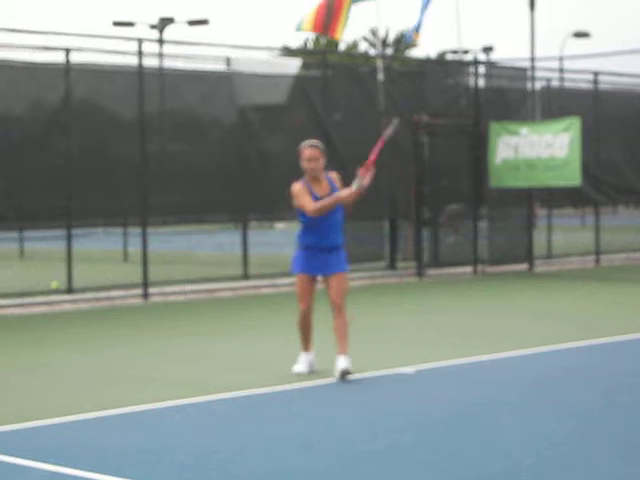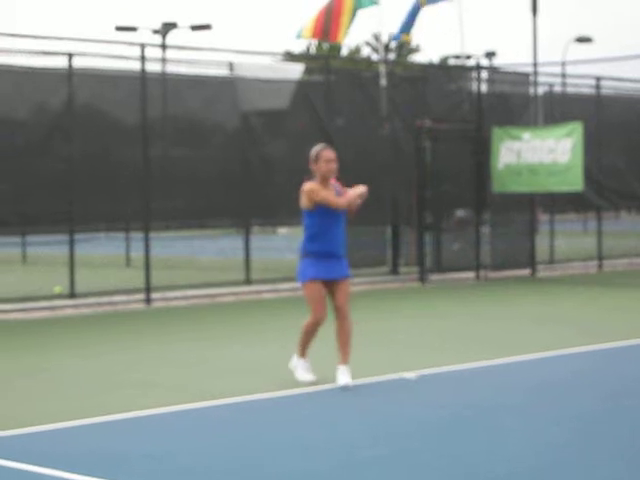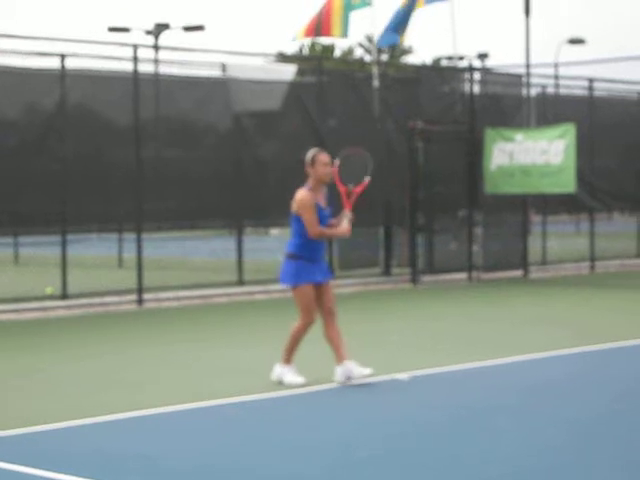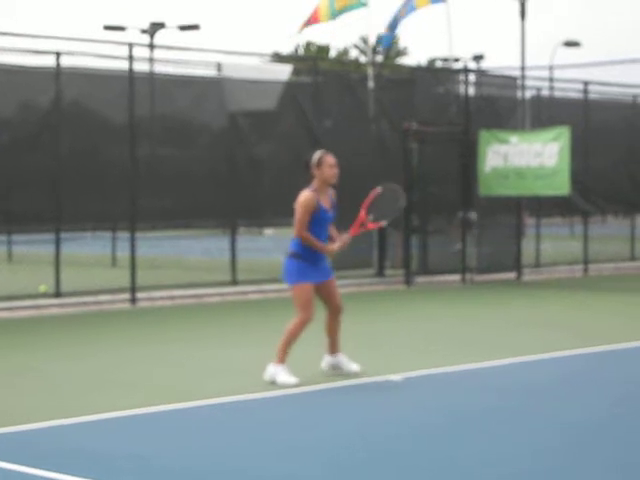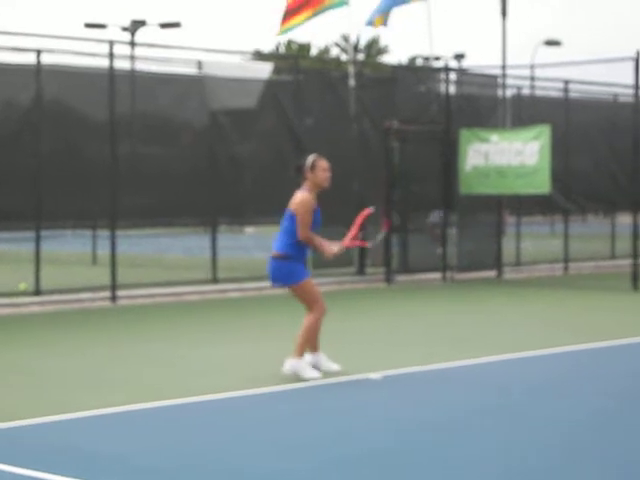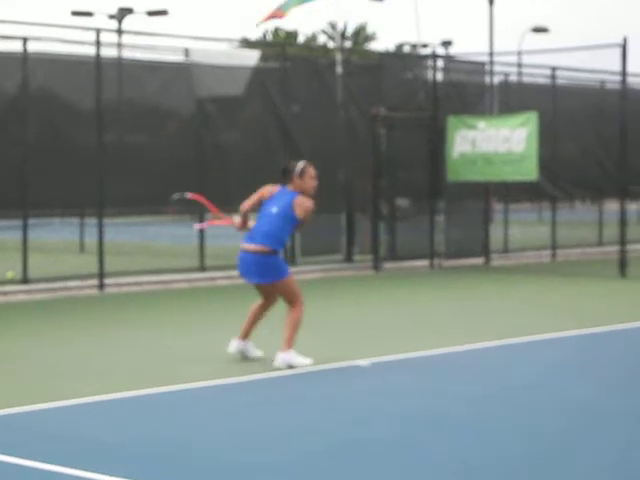
dt=0.3s
person 1, frame 1
left shoulder: (334, 177)
right shoulder: (298, 188)
left elbow: (344, 204)
right elbow: (312, 211)
left wrist: (361, 187)
right wrist: (337, 197)
left hip: (335, 252)
right hip: (308, 253)
left knee: (338, 305)
right knee: (304, 309)
left ankle: (342, 360)
right ankle: (307, 355)
person 1, frame 2
left shoulder: (336, 186)
right shoulder: (310, 188)
right elbow: (339, 203)
left wrist: (356, 199)
right wrist: (357, 192)
left hip: (338, 260)
right hip: (313, 261)
left knee: (342, 312)
right knee: (318, 316)
left ankle: (343, 368)
right ankle: (300, 358)
person 1, frame 3
left shoulder: (322, 192)
right shoulder: (304, 196)
right elbow: (313, 232)
left wrist: (339, 222)
right wrist: (339, 232)
left hip: (318, 263)
right hip: (299, 263)
left knee: (329, 314)
right knee: (308, 318)
left ankle: (344, 367)
right ankle: (283, 367)
person 1, frame 4
left shoulder: (331, 194)
right shoulder: (307, 197)
right elbow: (299, 233)
left wrist: (338, 238)
right wrist: (326, 248)
left hip: (319, 262)
right hip: (301, 263)
left knee: (336, 308)
right knee: (305, 316)
left ankle: (333, 357)
right ankle: (276, 367)
person 1, frame 5
left shoulder: (309, 196)
right shoulder: (304, 198)
right elbow: (303, 235)
left wrist: (327, 245)
right wrist: (325, 249)
left hip: (290, 261)
right hip: (286, 263)
left knee: (316, 307)
right knee: (317, 309)
left ankle: (313, 355)
right ankle: (295, 360)
person 1, frame 6
left shoulder: (270, 190)
right shoulder: (307, 204)
left elbow: (244, 207)
left wrist: (242, 221)
left hip: (247, 255)
right hip: (266, 258)
left knee: (268, 298)
right knee: (296, 303)
left ankle: (241, 342)
right ankle: (286, 353)
